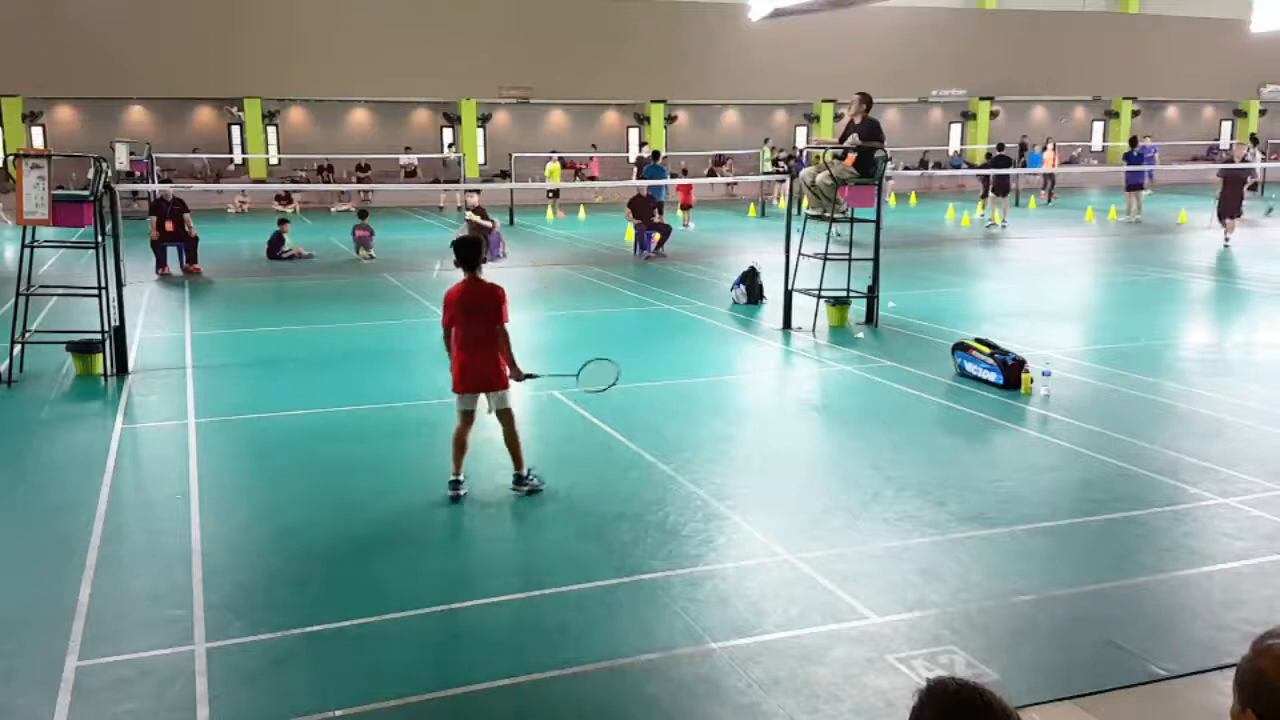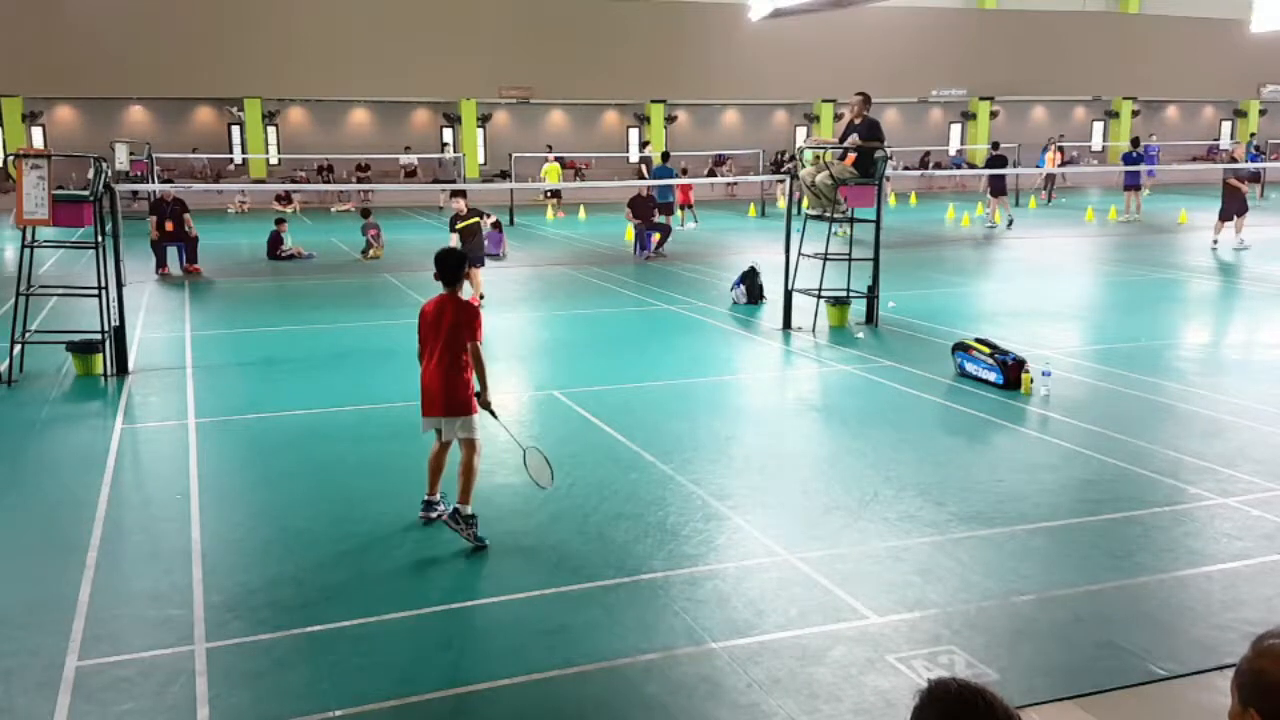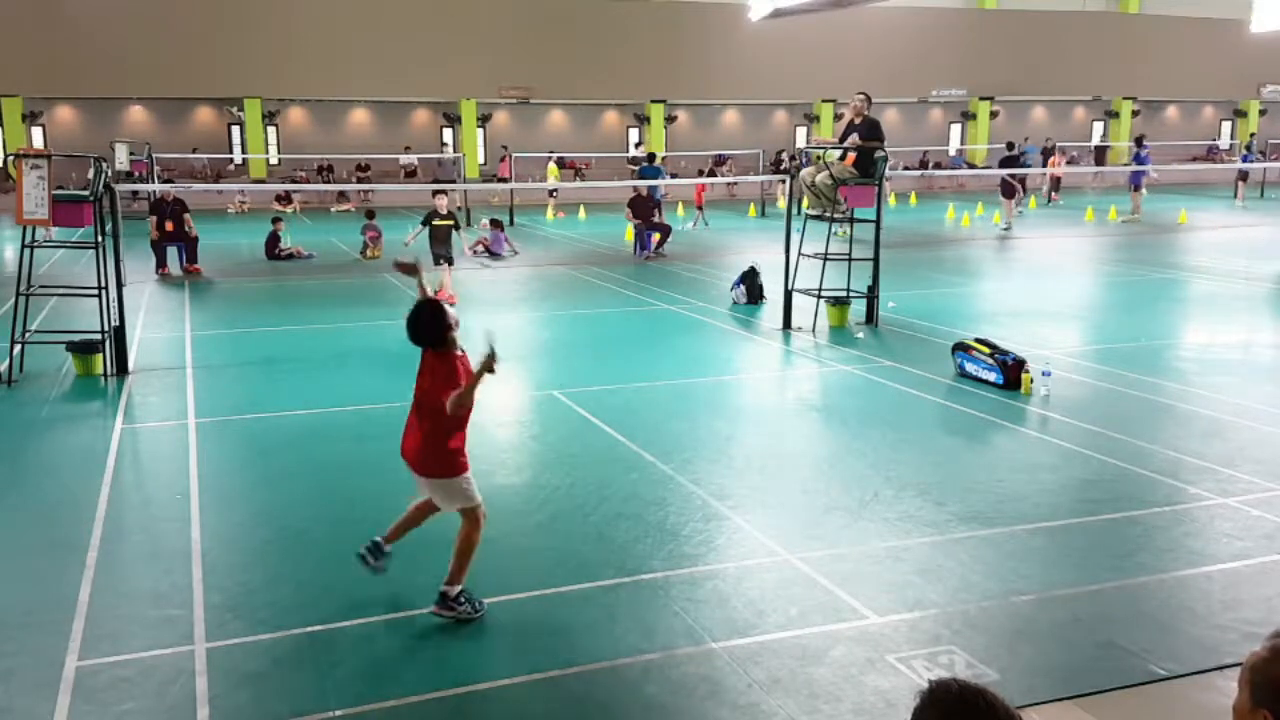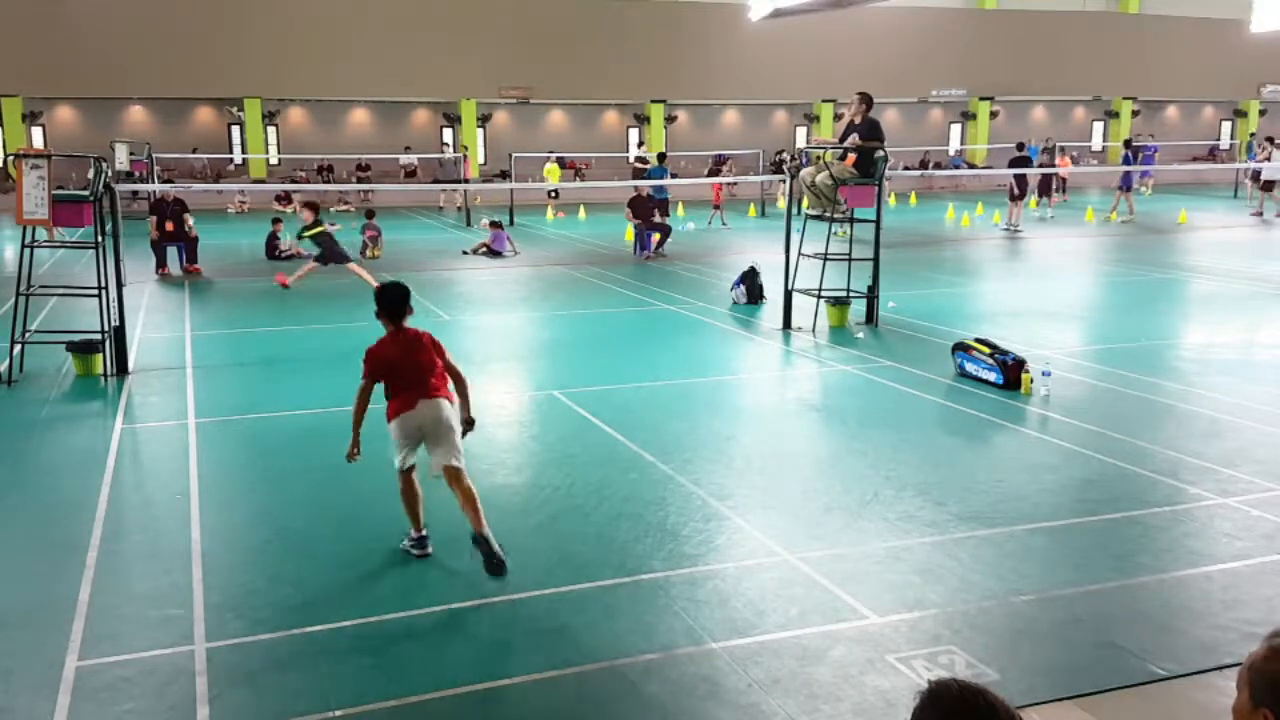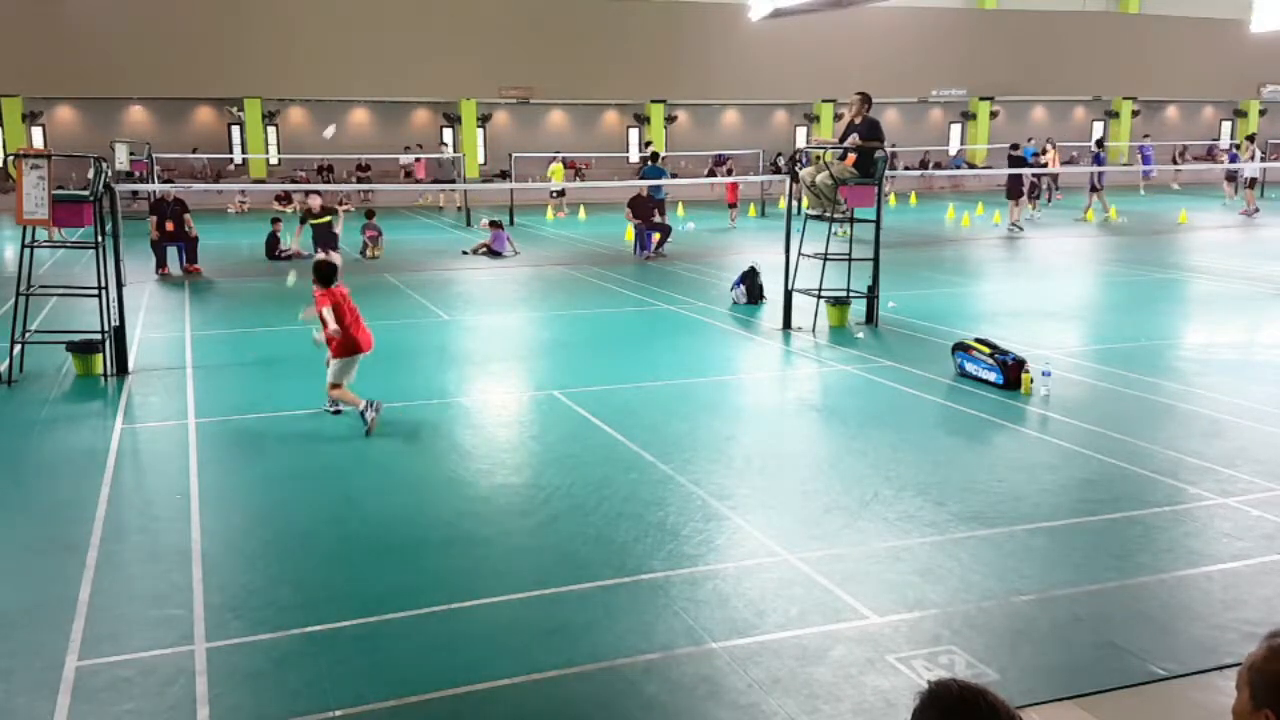
dt=1s
person 1, frame 1
left shoulder: (452, 295)
right shoulder: (495, 292)
left elbow: (447, 334)
right elbow: (500, 333)
left wrist: (454, 359)
right wrist: (513, 365)
left hip: (464, 371)
right hip: (492, 370)
left knee: (464, 423)
right knee: (507, 421)
left ankle: (456, 480)
right ankle: (521, 476)
person 1, frame 2
left shoulder: (428, 308)
right shoulder: (469, 310)
left elbow: (421, 352)
right elbow: (474, 352)
right wrist: (484, 389)
left hip: (431, 387)
right hip: (457, 389)
left knee: (441, 443)
right knee: (470, 449)
left ankle: (431, 502)
right ankle: (462, 512)
person 1, frame 3
left shoulder: (434, 346)
right shoulder: (453, 365)
left elbow: (429, 305)
right elbow: (453, 409)
left wrist: (418, 276)
right wrist: (478, 375)
left hip: (418, 446)
right hip: (440, 455)
left knee: (435, 502)
right knee: (474, 517)
left ankle: (381, 546)
right ankle: (451, 596)
person 1, frame 4
left shoulder: (376, 353)
right shoulder: (427, 340)
left elbow: (363, 396)
right elbow: (458, 376)
left wrist: (355, 437)
right wrist: (466, 413)
left hip: (403, 417)
right hip: (439, 407)
left knee: (406, 473)
right knee: (457, 479)
left ankle: (419, 537)
right ankle: (483, 536)
person 1, frame 5
left shoulder: (321, 297)
right shoulder: (341, 291)
left elbow: (326, 311)
left wrist: (331, 326)
left hip: (347, 346)
right hip: (364, 341)
left knee: (334, 391)
left ankle: (366, 406)
right ankle: (334, 403)
